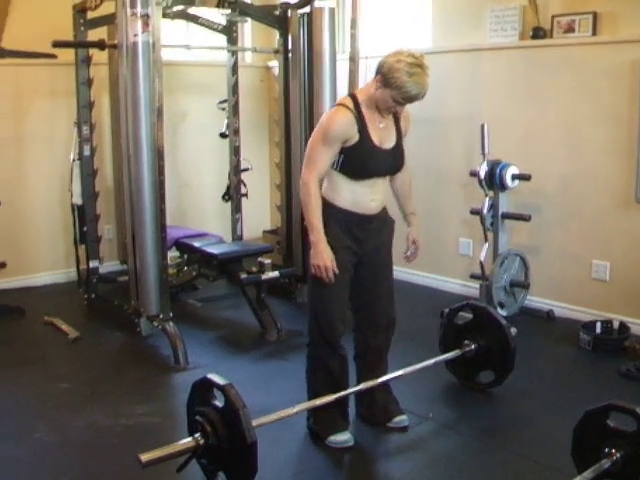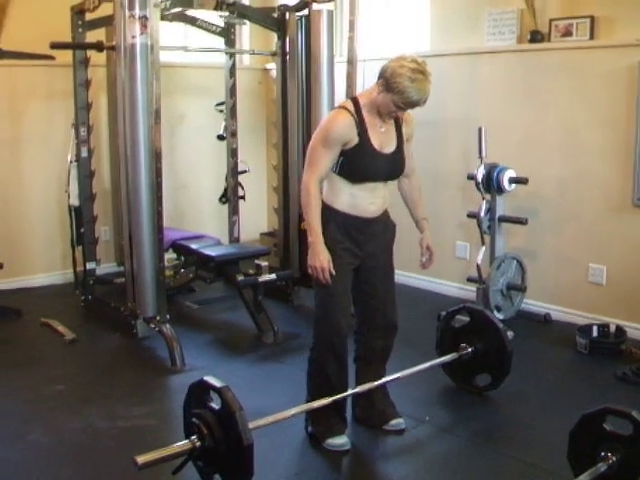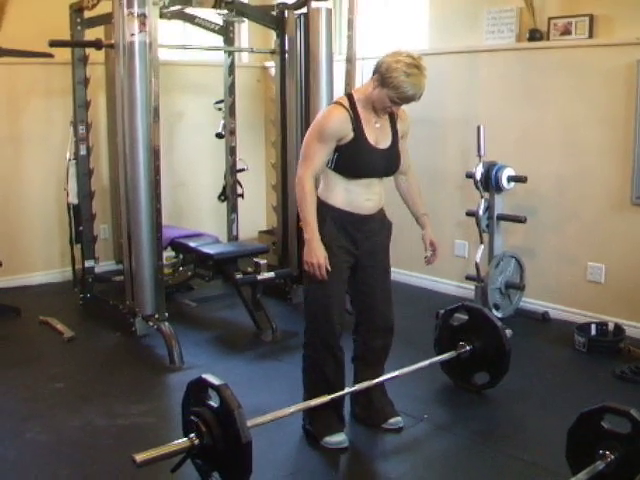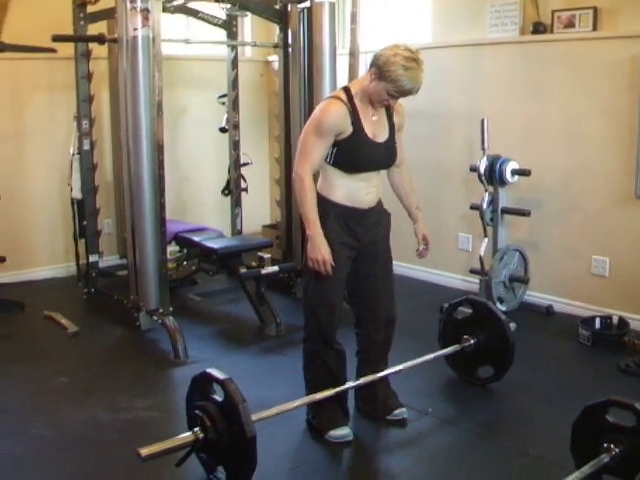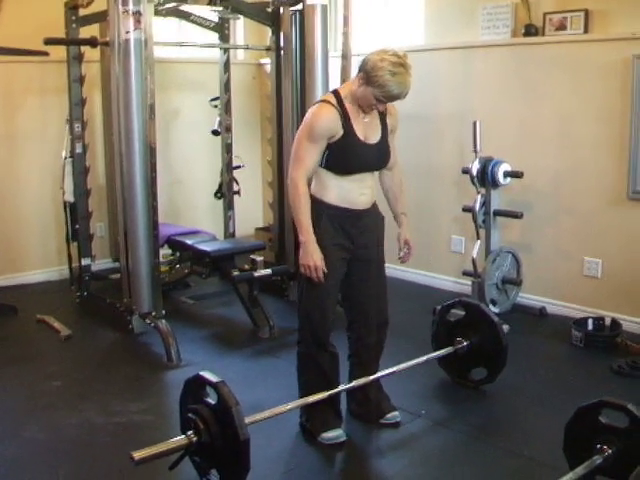
dt=0.2s
person 1, frame 1
left shoulder: (399, 118)
right shoulder: (342, 118)
right elbow: (309, 180)
left wrist: (411, 222)
right wrist: (318, 242)
left hip: (377, 228)
right hip: (337, 227)
left knee: (379, 319)
right knee: (328, 325)
left ankle: (376, 403)
right ankle: (327, 418)
person 1, frame 2
left shoulder: (403, 124)
right shoulder: (342, 121)
left elbow: (408, 177)
right elbow: (310, 182)
left wrist: (423, 227)
right wrist: (316, 244)
left hip: (378, 231)
right hip: (337, 231)
left knee: (381, 323)
right knee: (332, 328)
left ankle: (373, 405)
right ankle: (325, 420)
person 1, frame 3
left shoulder: (398, 120)
right shoulder: (337, 116)
left elbow: (404, 174)
right elbow: (305, 177)
left wrist: (424, 223)
right wrist: (312, 240)
left hip: (374, 229)
right hip: (333, 227)
left knee: (379, 322)
right knee: (326, 327)
left ankle: (371, 403)
right ankle: (322, 418)
person 1, frame 4
left shoulder: (394, 113)
right shoulder: (334, 110)
right elbow: (302, 172)
left wrist: (417, 217)
right wrist: (315, 235)
left hip: (374, 222)
right hip: (333, 222)
left knee: (380, 313)
right knee: (325, 321)
left ankle: (375, 396)
right ankle: (326, 412)
person 1, frame 5
left shoulder: (387, 115)
right shoulder: (325, 115)
right elbow: (297, 178)
left wrist: (402, 222)
right wrist: (307, 241)
left hip: (368, 224)
right hip: (327, 224)
left knee: (372, 317)
right knee: (319, 323)
left ankle: (367, 399)
right ankle: (319, 414)
